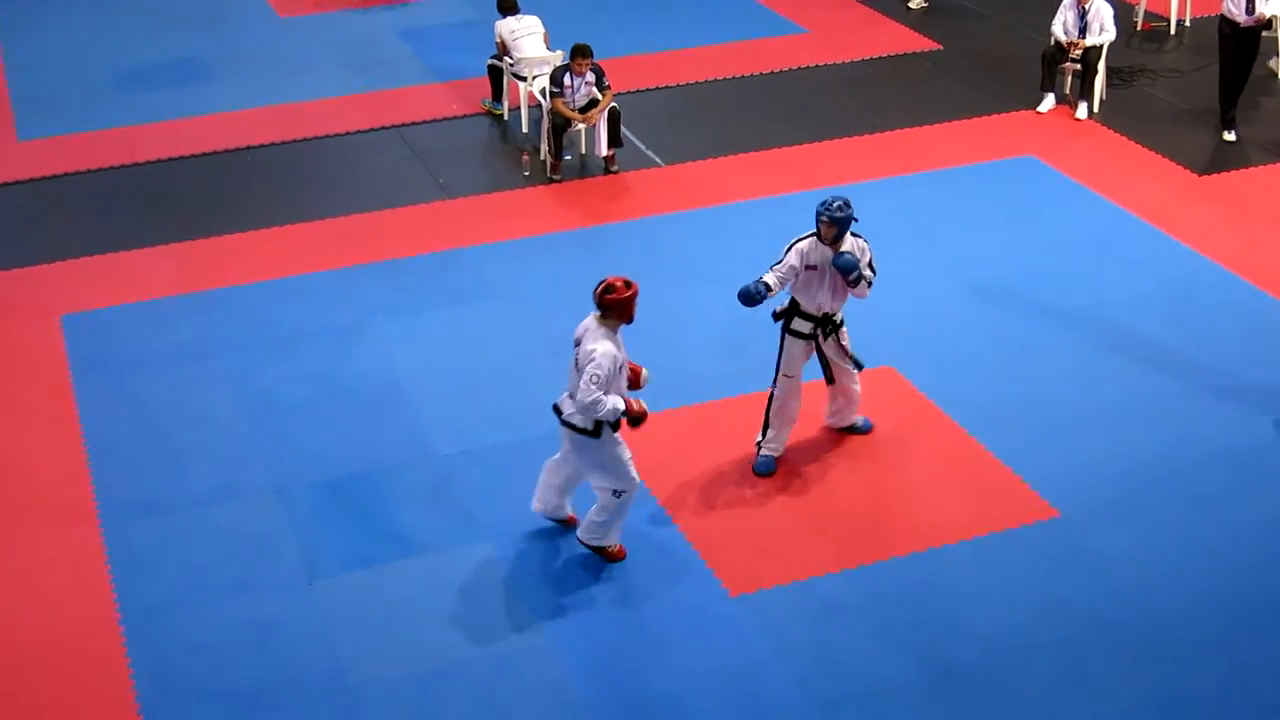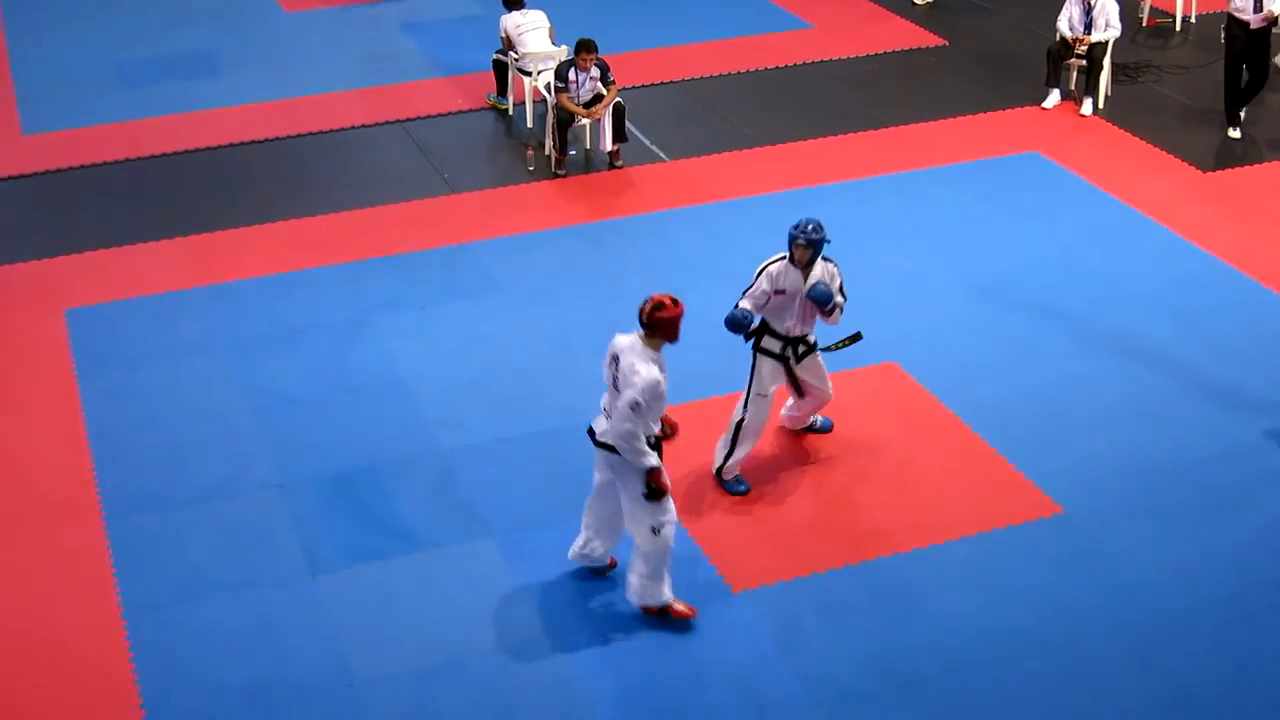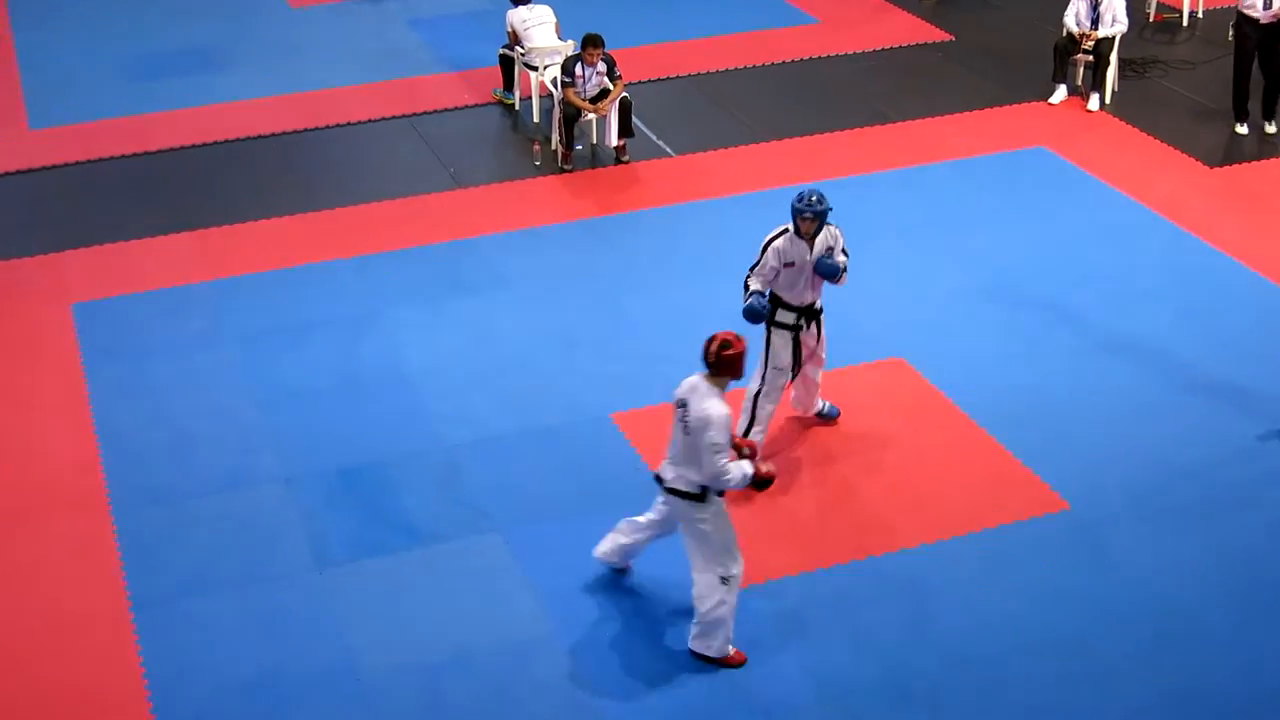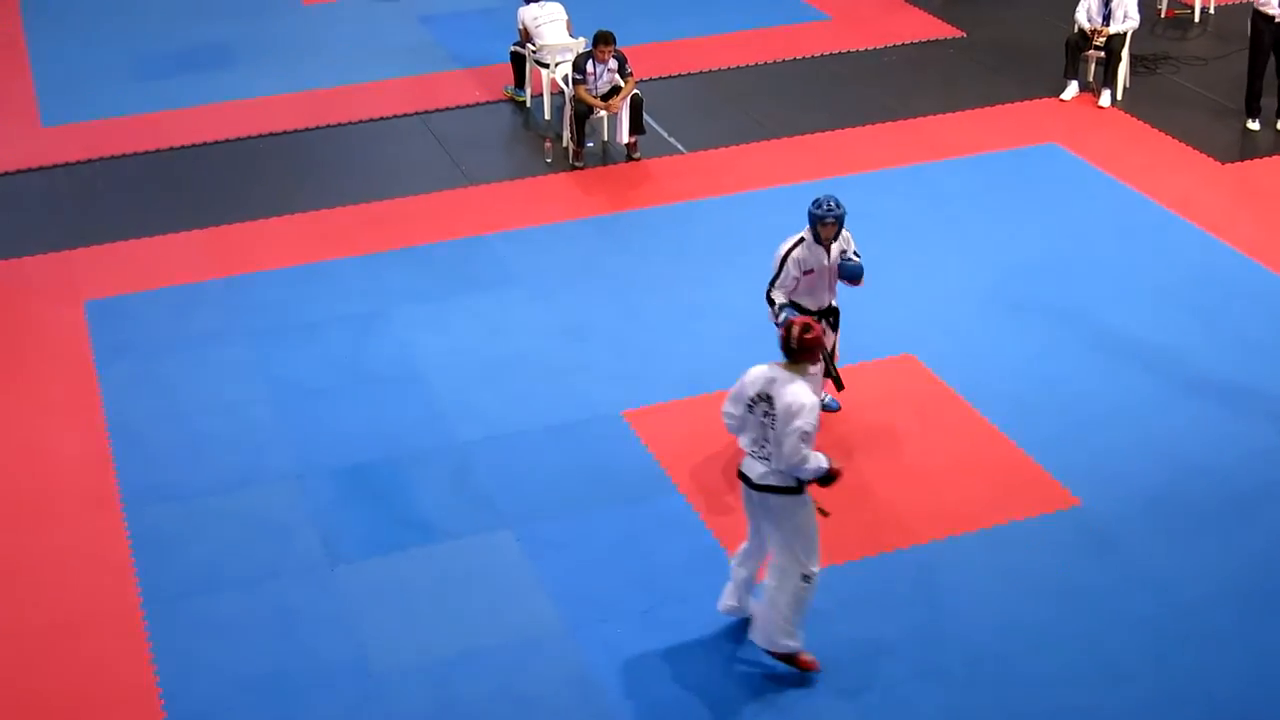
dt=0.2s
person 1, frame 1
left shoulder: (591, 323)
right shoulder: (604, 351)
right elbow: (590, 402)
left wrist: (623, 368)
right wrist: (626, 405)
left hip: (571, 415)
right hip: (591, 428)
left knee: (572, 462)
right knee: (624, 483)
left ankle: (552, 506)
right ankle: (596, 537)
person 1, frame 2
left shoulder: (623, 342)
right shoulder: (647, 375)
right elbow: (627, 432)
left wrist: (656, 417)
right wrist: (651, 469)
left hip: (606, 436)
right hip: (626, 449)
left knee: (606, 499)
right knee: (658, 519)
left ankle: (590, 552)
right ankle: (653, 598)
person 1, frame 3
left shoulder: (691, 385)
right shoulder: (716, 413)
right elbow: (715, 472)
left wrist: (736, 445)
right wrist: (753, 471)
left hip: (673, 481)
right hip: (696, 497)
left knee: (658, 521)
right knee: (722, 569)
left ankle: (613, 553)
right ankle: (710, 645)
person 1, frame 4
left shoulder: (756, 375)
right shoulder: (802, 400)
left elbow: (732, 417)
right elbow: (795, 460)
right wrist: (824, 467)
left hip: (751, 476)
right hip: (783, 489)
left knee: (760, 542)
right knee: (798, 566)
left ankle: (737, 602)
right ankle: (780, 640)
person 2, frame 1
left shoulder: (858, 246)
right shoulder: (803, 247)
left elbow: (864, 290)
right elbow: (779, 274)
left wrist: (854, 275)
right wrist: (761, 287)
left hip: (831, 323)
right hip: (799, 325)
left knee: (846, 373)
right knee: (786, 385)
left ankle: (844, 418)
right ankle: (769, 448)
person 2, frame 2
left shoulder: (828, 271)
right shoulder: (773, 269)
left elbow: (835, 315)
right elbow: (752, 299)
left wrist: (828, 304)
right wrist: (741, 314)
left hip: (802, 345)
right hip: (770, 346)
left knee: (820, 392)
right knee: (755, 408)
left ankle: (798, 418)
right ankle: (727, 468)
person 2, frame 3
left shoulder: (831, 235)
right shoulder: (778, 243)
left elbow: (841, 273)
right elbow: (757, 276)
left wrist: (836, 271)
right wrist: (754, 297)
left hip: (810, 313)
right hip: (782, 318)
left knee: (812, 363)
right knee: (771, 379)
left ankle: (809, 405)
right ankle: (747, 441)
person 2, frame 4
left shoulder: (843, 238)
right shoulder: (794, 252)
left elbow: (853, 271)
right elbow: (776, 291)
left wrist: (854, 271)
right wrist: (783, 313)
left hip: (826, 314)
right hip: (802, 318)
right knee: (806, 376)
left ankle: (817, 396)
